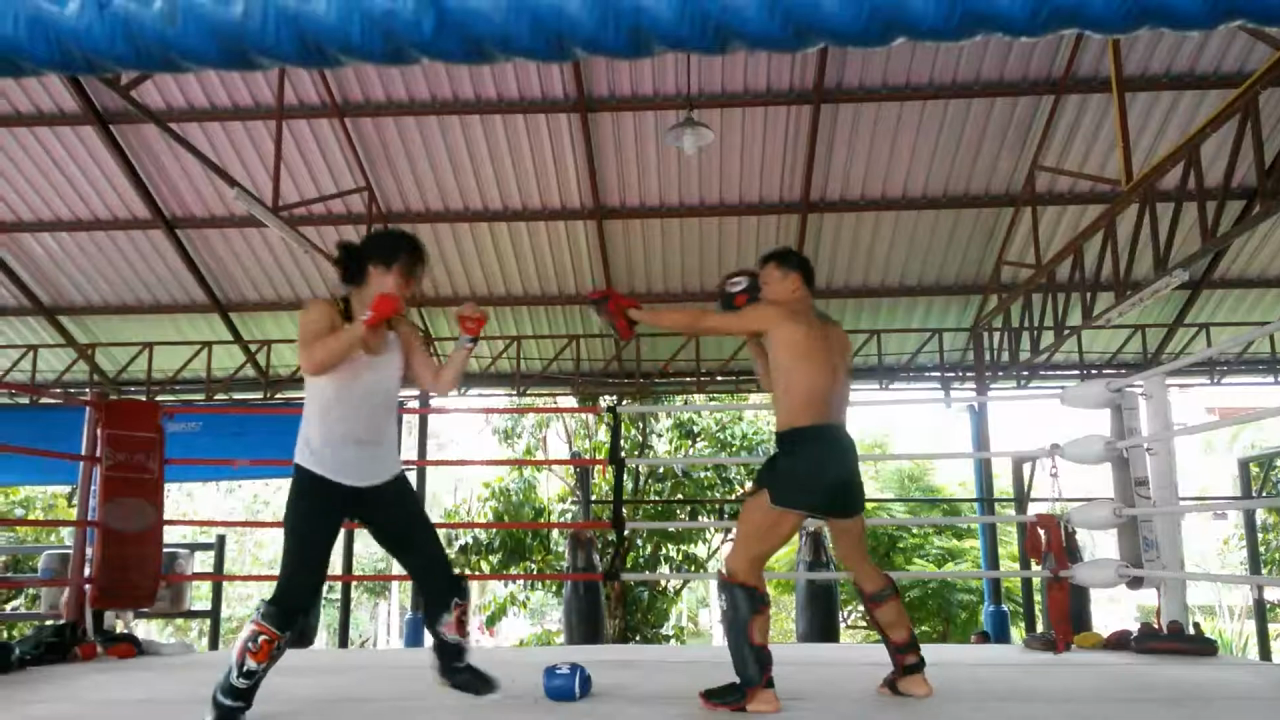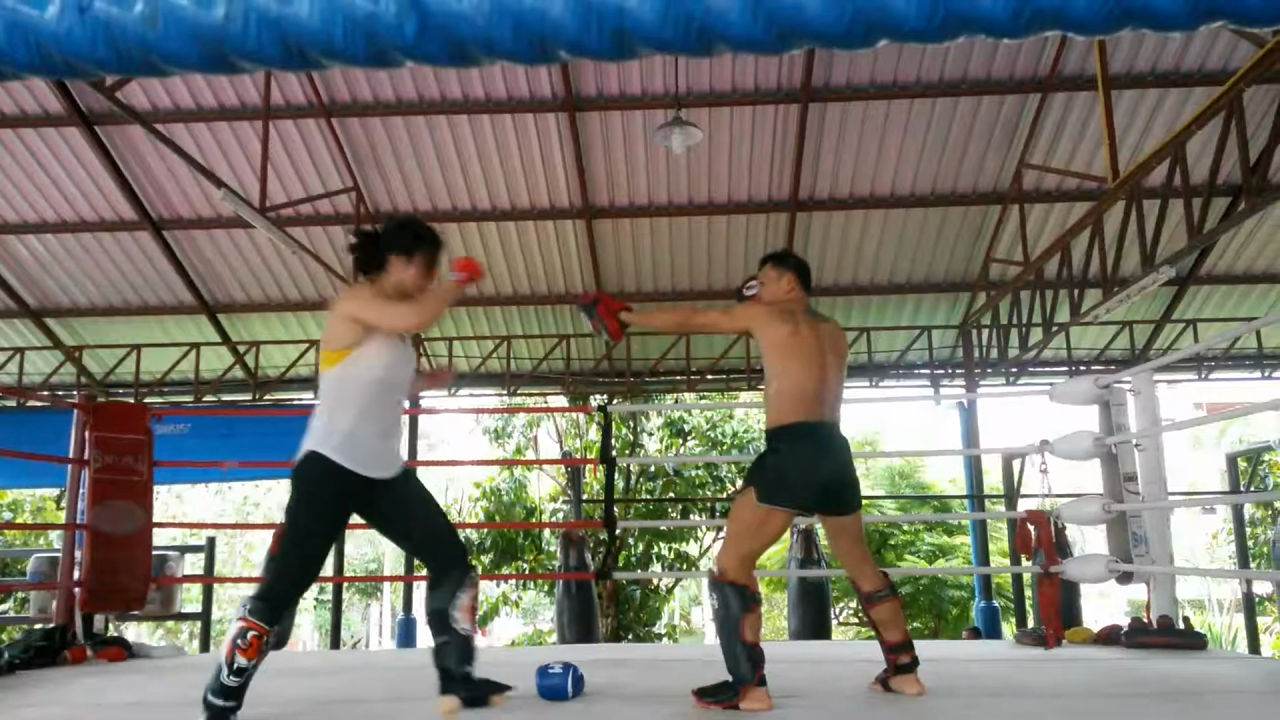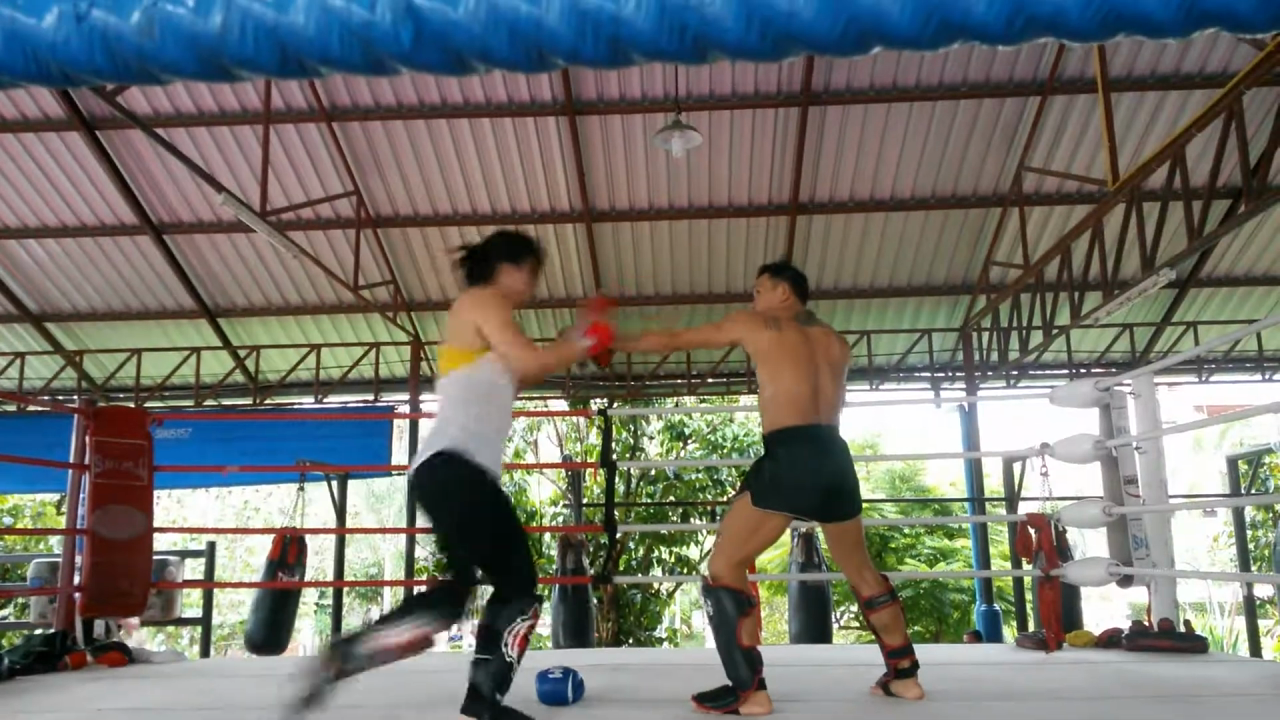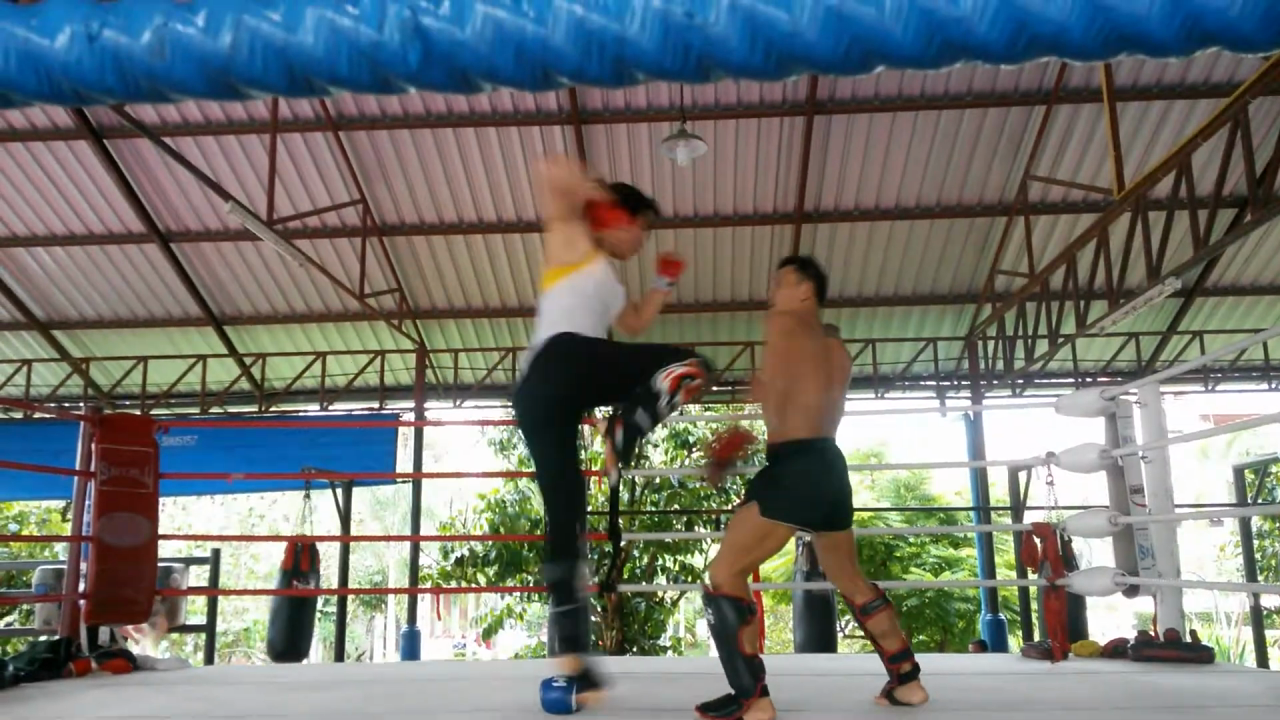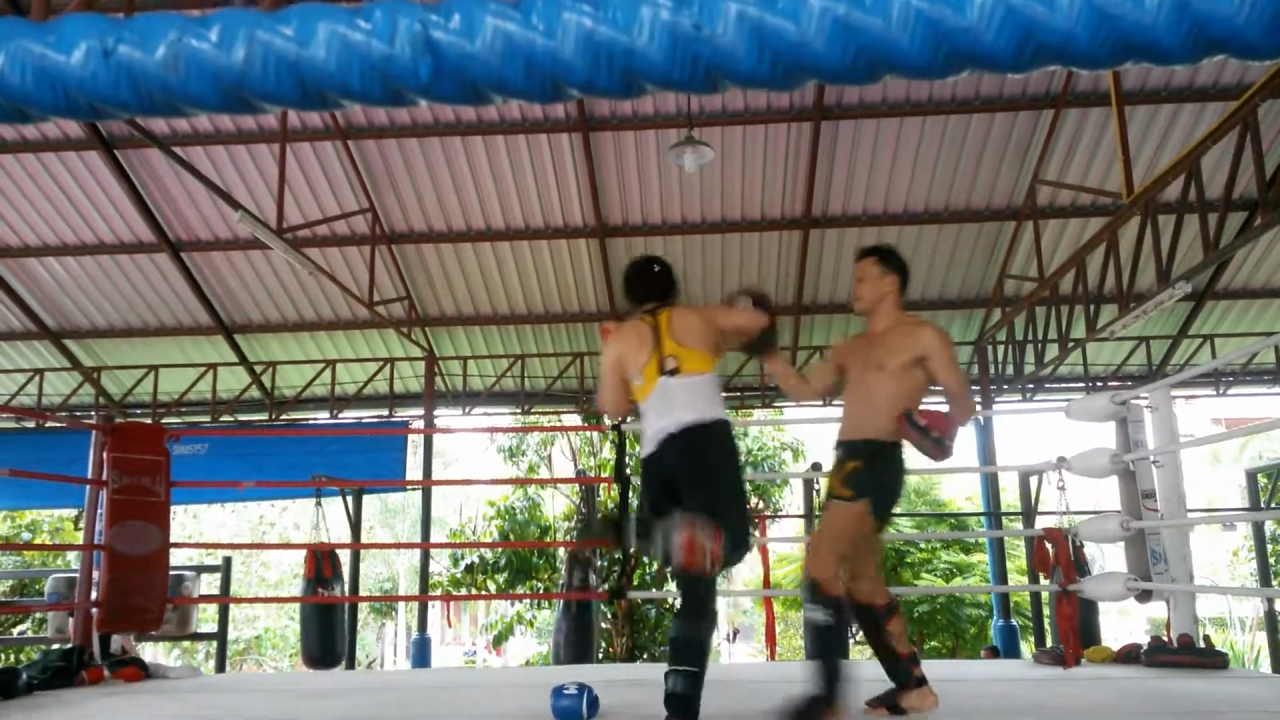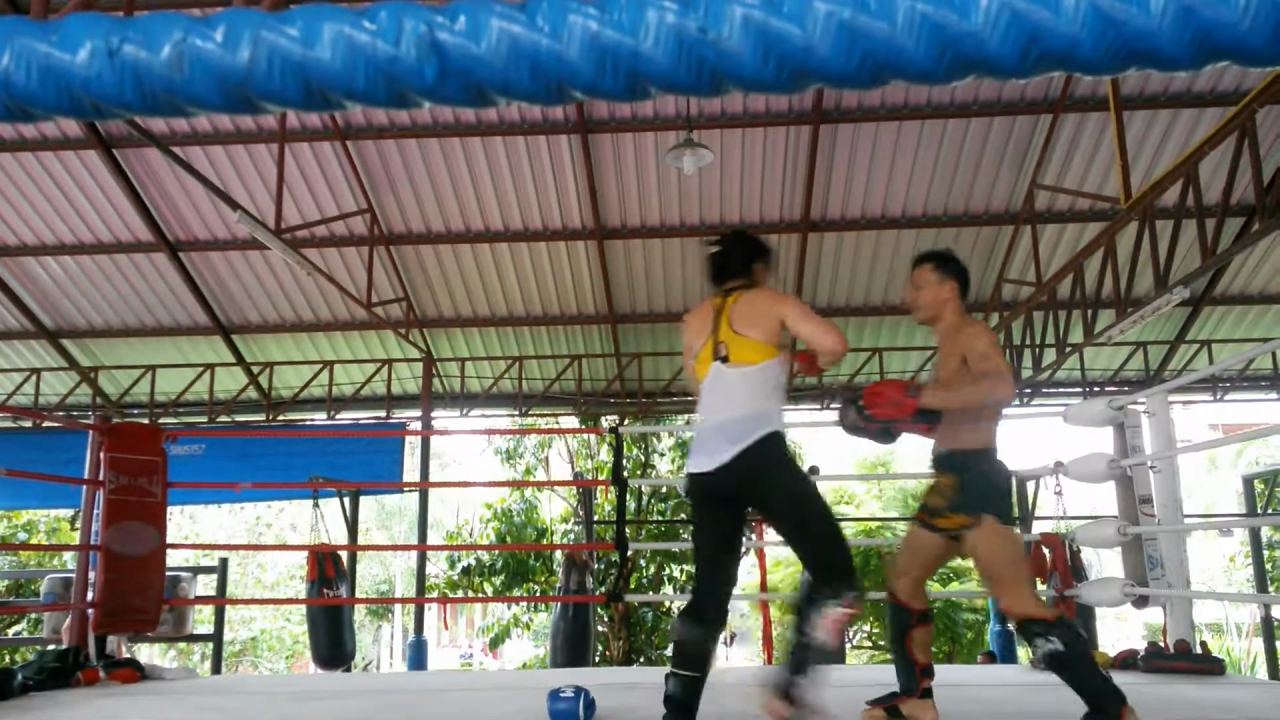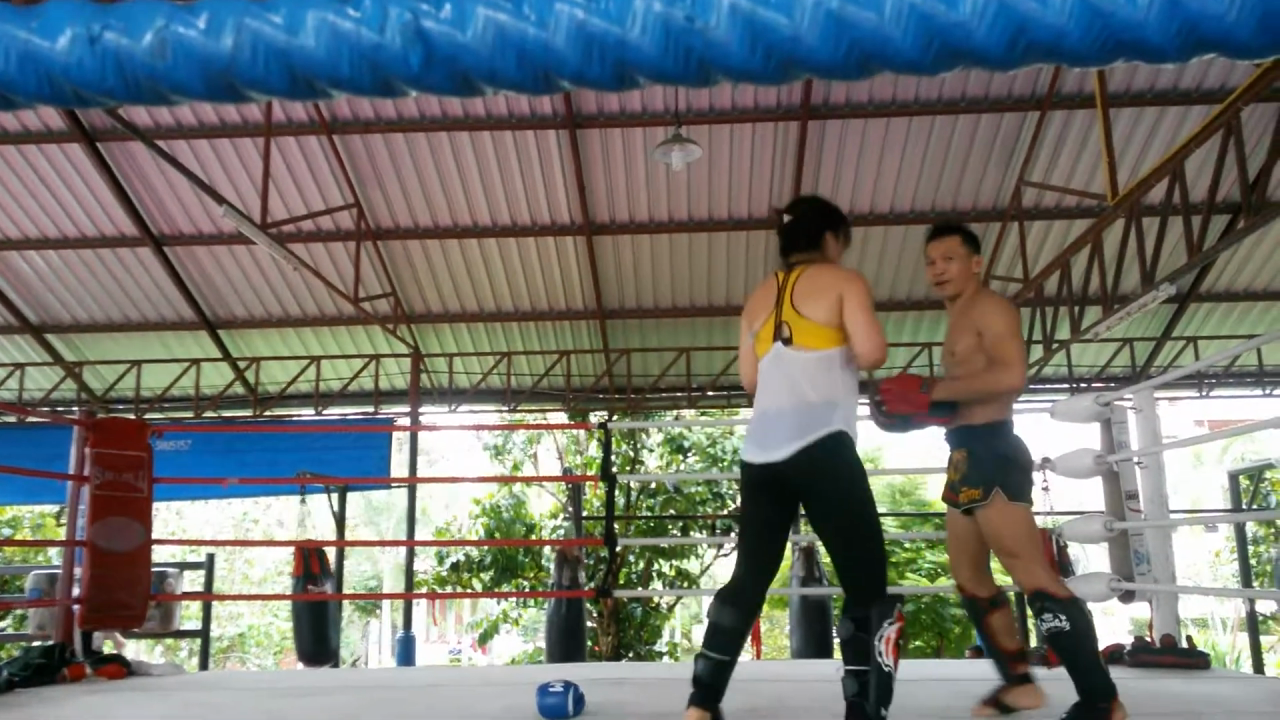
dt=0.3s
person 1, frame 1
left shoulder: (400, 331)
right shoulder: (322, 313)
left elbow: (439, 384)
right elbow: (312, 361)
left wrist: (467, 340)
right wrist: (367, 320)
left hip: (383, 482)
right hip: (320, 479)
left knee: (440, 580)
right knee: (296, 597)
left ankle: (451, 660)
person 1, frame 2
left shoulder: (392, 319)
right shoulder: (355, 300)
right elbow: (415, 319)
left wrist: (422, 378)
right wrist: (456, 280)
left hip: (385, 472)
right hip: (330, 467)
left knee: (452, 560)
right knee: (283, 586)
left ankle: (456, 678)
person 1, frame 3
left shoulder: (482, 312)
right shoulder: (482, 304)
left elbow: (511, 375)
right elbow: (526, 363)
left wrist: (575, 335)
right wrist: (583, 343)
left hip: (472, 472)
right hip: (450, 464)
left knee: (519, 589)
right knee: (450, 600)
right ankle: (341, 659)
person 1, frame 4
left shoulder: (603, 269)
right shoulder: (572, 232)
left elbow: (633, 323)
right elbow: (552, 172)
left wrist: (662, 283)
right wrist: (602, 201)
left hip: (537, 390)
right hip: (566, 359)
left knee: (564, 525)
right knee: (689, 366)
left ankle: (572, 650)
right ankle: (622, 436)
person 1, frame 5
left shoulder: (618, 338)
right shoulder: (698, 315)
left elbow: (611, 408)
right elbow: (761, 322)
right wrist: (737, 312)
left hip: (658, 459)
right hip: (705, 442)
left knee: (697, 590)
right knee: (728, 541)
right ankle: (626, 528)
person 1, frame 6
left shoulder: (694, 319)
right shoulder: (773, 303)
right elbow: (832, 344)
right wrist: (810, 361)
left hip: (705, 467)
right hip: (758, 454)
left knee: (710, 589)
right knee: (837, 573)
person 1, frame 7
left shoulder: (760, 296)
right shoulder: (841, 281)
right elbow: (871, 351)
right wrist: (855, 356)
left hip: (761, 453)
right hip: (820, 448)
left knee: (749, 577)
right knee: (868, 585)
person 2, frame 1
left shoulder: (777, 315)
right shoulder: (835, 332)
left elbow: (696, 322)
left wrist: (634, 312)
right wrist: (755, 336)
left hip: (802, 454)
right hip: (839, 453)
left knee: (742, 563)
right knee: (861, 564)
left ankle: (755, 686)
right ankle: (910, 670)
person 2, frame 2
left shoulder: (765, 314)
right shoulder: (833, 333)
left elbow: (688, 319)
left wrist: (625, 316)
left hip: (792, 451)
right hip: (833, 451)
left knee: (732, 561)
right knee: (860, 563)
left ankle: (748, 684)
right ankle: (904, 669)
person 2, frame 3
left shoulder: (753, 323)
right shoulder: (830, 339)
left elbow: (673, 339)
left wrist: (617, 342)
left hip: (788, 457)
right hip: (833, 456)
left knee: (723, 566)
right knee: (860, 569)
left ankle: (748, 688)
right ankle: (904, 672)
person 2, frame 4
left shoulder: (786, 325)
right shoulder: (834, 348)
left elbow: (773, 380)
left hip: (792, 469)
right hip: (828, 467)
left knee: (724, 574)
right knee: (849, 578)
right ankle: (906, 679)
person 2, frame 5
left shoulder: (923, 336)
right shoulder: (849, 347)
left elbow: (964, 400)
right elbow: (806, 389)
left wrist: (942, 422)
right wrist: (764, 352)
left hip: (873, 465)
right hip: (851, 465)
left knee: (820, 569)
right knee: (861, 583)
person 2, frame 6
left shoulder: (972, 335)
right shoulder: (948, 348)
left elbow: (998, 389)
left wrist: (915, 396)
right wrist: (895, 411)
left hip: (976, 480)
right hip: (951, 483)
left knee: (1017, 600)
right knee: (902, 583)
person 2, frame 7
left shoulder: (991, 308)
right shoulder: (961, 320)
left elbow: (1011, 373)
left wrist: (934, 391)
right wrist: (919, 401)
left hip: (989, 452)
right hip: (970, 456)
left knee: (1033, 574)
right knee: (969, 576)
